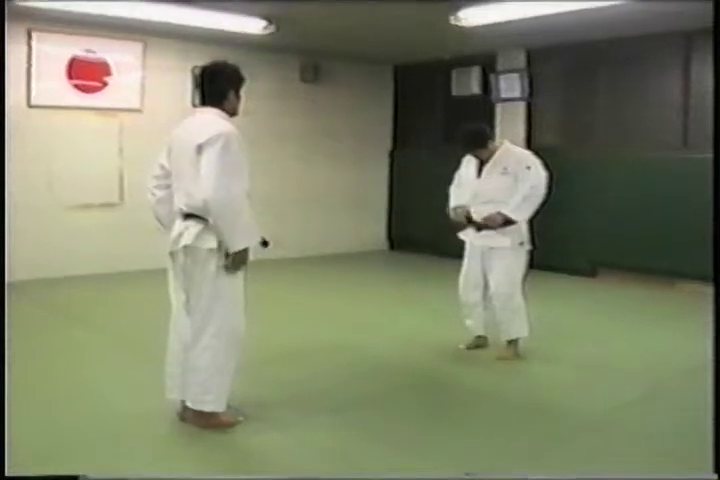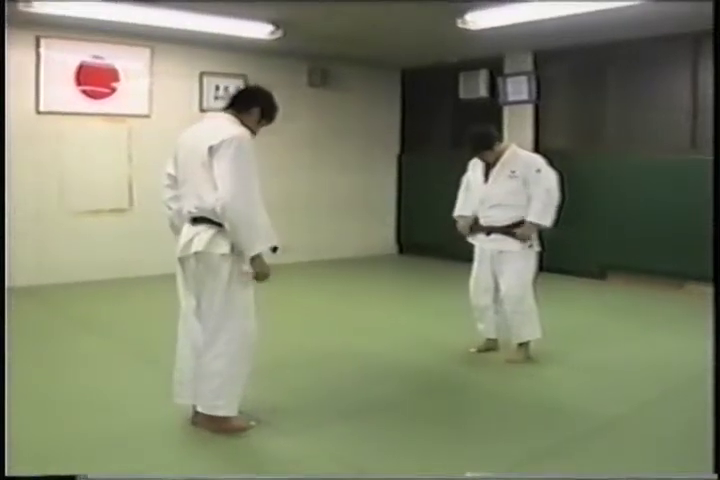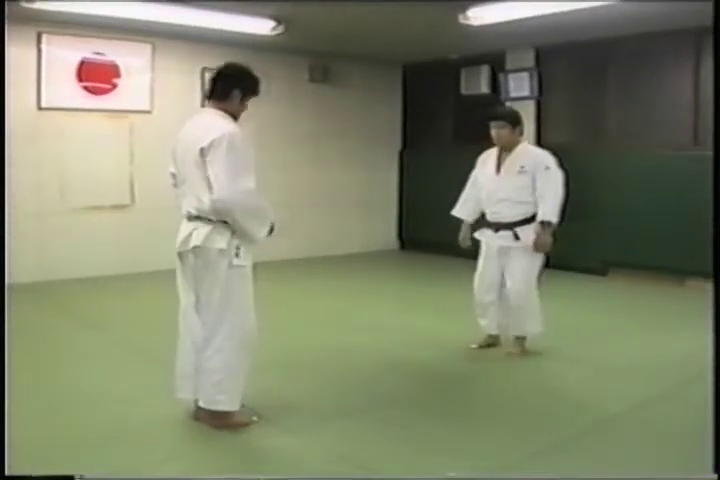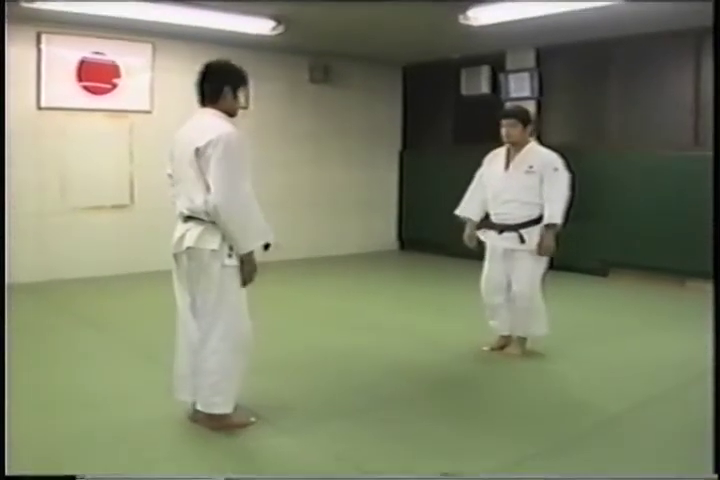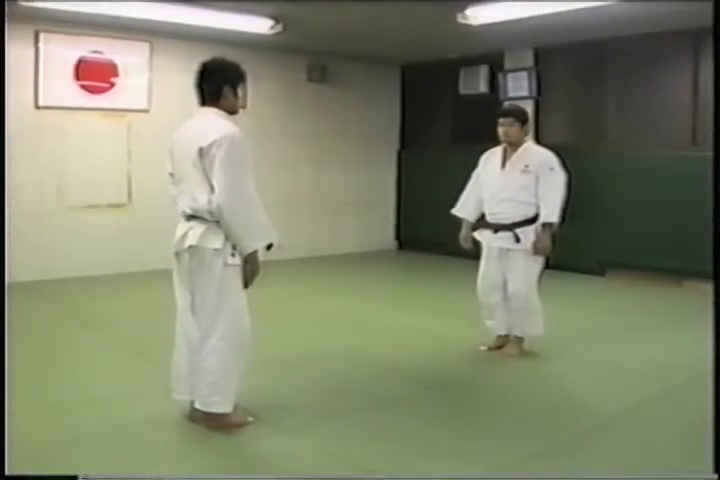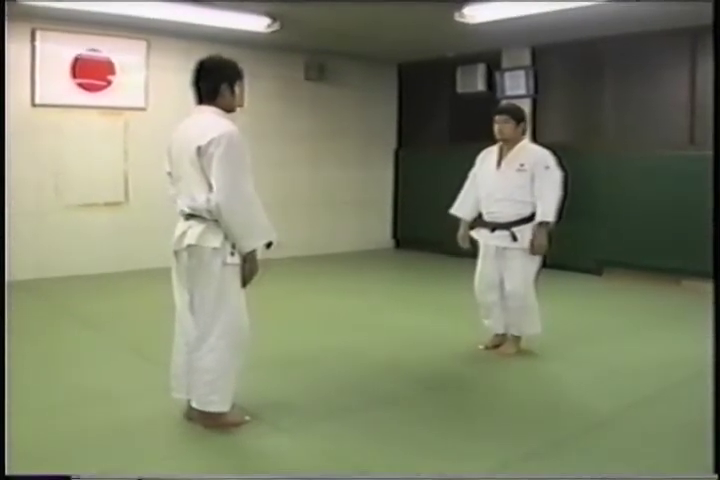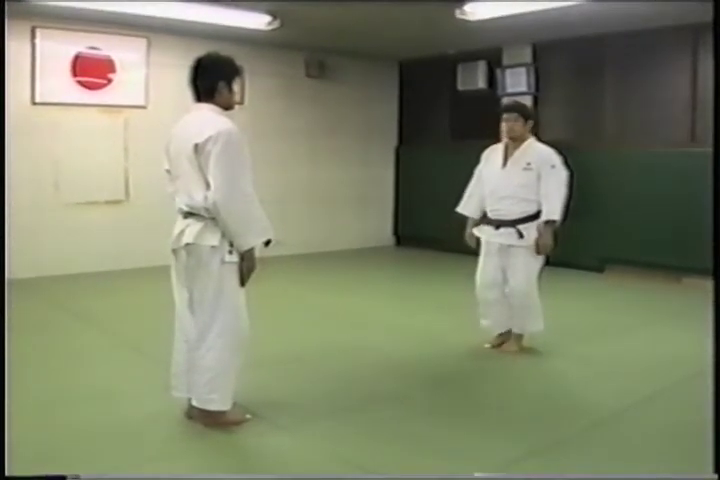
dt=0.7s
person 1, frame 1
left shoulder: (183, 130)
right shoulder: (222, 132)
left elbow: (160, 187)
right elbow: (222, 195)
left wrist: (177, 226)
right wrist: (240, 244)
left hip: (184, 235)
right hip: (212, 241)
left knee: (188, 319)
right knee: (216, 324)
left ankle: (189, 399)
right ankle: (204, 406)
person 1, frame 2
left shoulder: (191, 133)
right shoulder: (235, 136)
left elbow: (172, 192)
right elbow: (237, 200)
right wrist: (256, 252)
left hip: (193, 239)
right hip: (221, 244)
left knee: (197, 324)
right knee: (228, 329)
left ankle: (200, 404)
right ankle: (215, 410)
person 1, frame 3
left shoulder: (190, 129)
right shoulder: (226, 133)
right elbow: (234, 195)
right wrist: (264, 221)
left hip: (193, 234)
right hip: (221, 240)
left knee: (199, 320)
right knee: (228, 324)
left ankle: (203, 399)
right ankle: (217, 406)
person 1, frame 4
left shoulder: (186, 131)
right shoulder: (224, 134)
right elbow: (230, 199)
right wrist: (248, 248)
left hip: (188, 235)
right hip: (216, 242)
left knee: (196, 322)
right knee: (225, 326)
left ankle: (200, 401)
right ankle: (215, 408)
person 1, frame 5
left shoulder: (185, 131)
right shoulder: (225, 133)
right elbow: (233, 199)
right wrist: (251, 248)
left hip: (189, 234)
right hip: (217, 241)
left knee: (195, 321)
right knee: (223, 325)
left ankle: (197, 400)
right ankle: (213, 407)
person 1, frame 6
left shoulder: (183, 130)
right shoulder: (223, 132)
right elbow: (231, 198)
right wrist: (250, 247)
left hip: (188, 233)
right hip: (215, 240)
left knee: (193, 320)
right knee: (221, 324)
left ankle: (195, 399)
right ankle: (210, 406)
person 1, frame 7
left shoulder: (181, 128)
right shoulder: (222, 130)
right elbow: (229, 195)
right wrist: (247, 245)
left hip: (186, 232)
right hip: (214, 239)
left knee: (193, 319)
right knee: (221, 323)
left ankle: (195, 398)
right ankle: (211, 405)
person 2, frame 1
left shoulder: (521, 159)
right shoulder: (469, 161)
left elbow: (534, 189)
right elbow: (458, 186)
left wrist: (503, 215)
right wrist: (458, 207)
left hip: (507, 235)
right hip: (476, 234)
left knee: (504, 289)
right knee: (470, 286)
left ankle: (512, 342)
right ankle: (479, 334)
person 2, frame 2
left shoulder: (528, 162)
right shoulder: (475, 165)
left elbow: (547, 193)
right elbow: (467, 192)
left wrist: (531, 225)
right wrist: (464, 217)
left hip: (516, 239)
right hip: (485, 239)
left knee: (515, 292)
right knee: (481, 290)
left ankle: (523, 345)
right ankle: (490, 337)
person 2, frame 3
left shoulder: (539, 158)
right shoulder: (486, 158)
left elbow: (550, 195)
right elbow: (474, 192)
left wrist: (545, 230)
right wrist: (466, 225)
left hip: (523, 235)
right hip: (492, 234)
left knee: (520, 289)
right knee: (485, 286)
left ankle: (520, 338)
right ankle: (492, 333)
person 2, frame 4
left shoulder: (547, 159)
right shoulder: (493, 158)
left elbow: (556, 198)
right elbow: (478, 192)
left wrist: (549, 234)
right wrist: (470, 225)
left hip: (528, 236)
right hip: (497, 235)
left knee: (524, 289)
right knee: (493, 287)
left ankle: (521, 338)
right ankle: (504, 333)
person 2, frame 5
left shoulder: (542, 159)
right shoulder: (489, 158)
left elbow: (552, 197)
right elbow: (475, 192)
left wrist: (545, 233)
right wrist: (466, 226)
left hip: (524, 235)
right hip: (493, 235)
left knee: (521, 289)
right knee: (489, 286)
left ankle: (518, 337)
right ankle: (502, 333)
person 2, frame 6
left shoulder: (539, 157)
right shoulder: (486, 156)
left elbow: (548, 196)
right elbow: (472, 192)
left wrist: (541, 232)
right wrist: (464, 226)
left hip: (521, 234)
right hip: (491, 234)
left knee: (517, 288)
right knee: (486, 286)
left ankle: (515, 336)
right ankle: (499, 332)
person 2, frame 7
left shoulder: (544, 156)
right shoulder: (490, 154)
left elbow: (553, 195)
right elbow: (476, 190)
left wrist: (547, 231)
right wrist: (471, 224)
left hip: (525, 232)
right hip: (493, 231)
left knee: (521, 286)
right knee: (487, 284)
left ankle: (518, 335)
right ankle: (502, 330)
